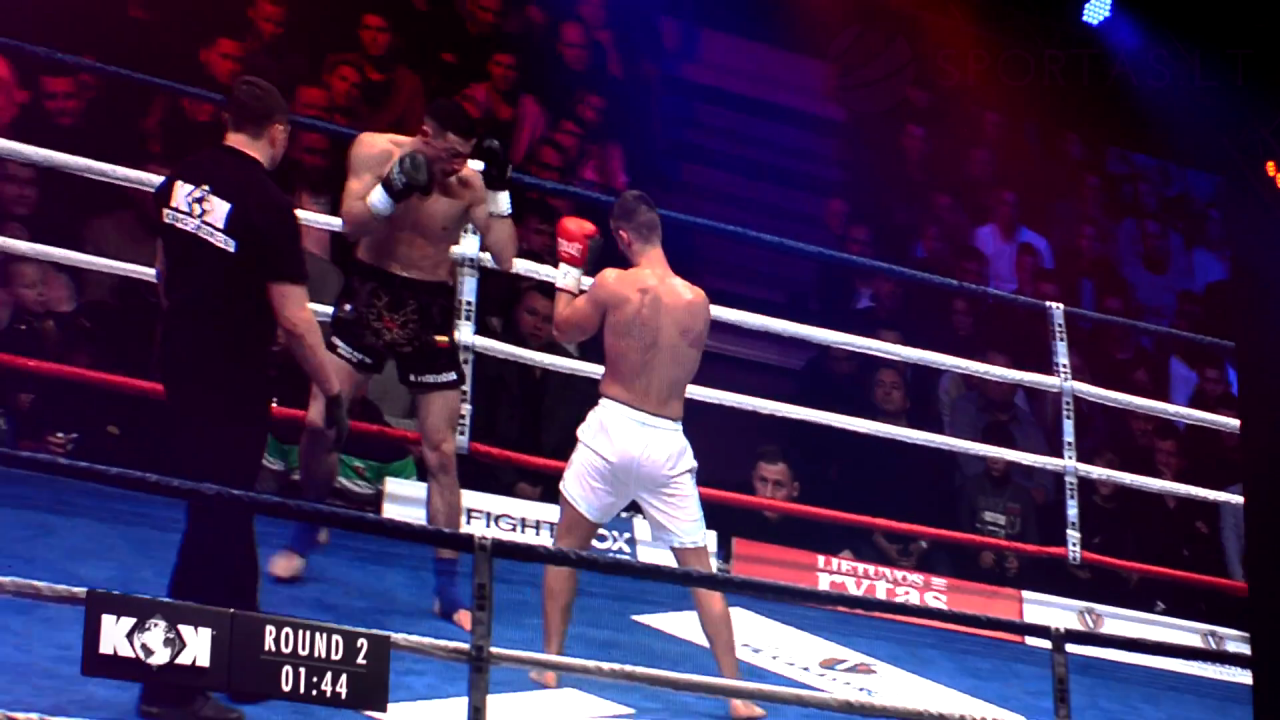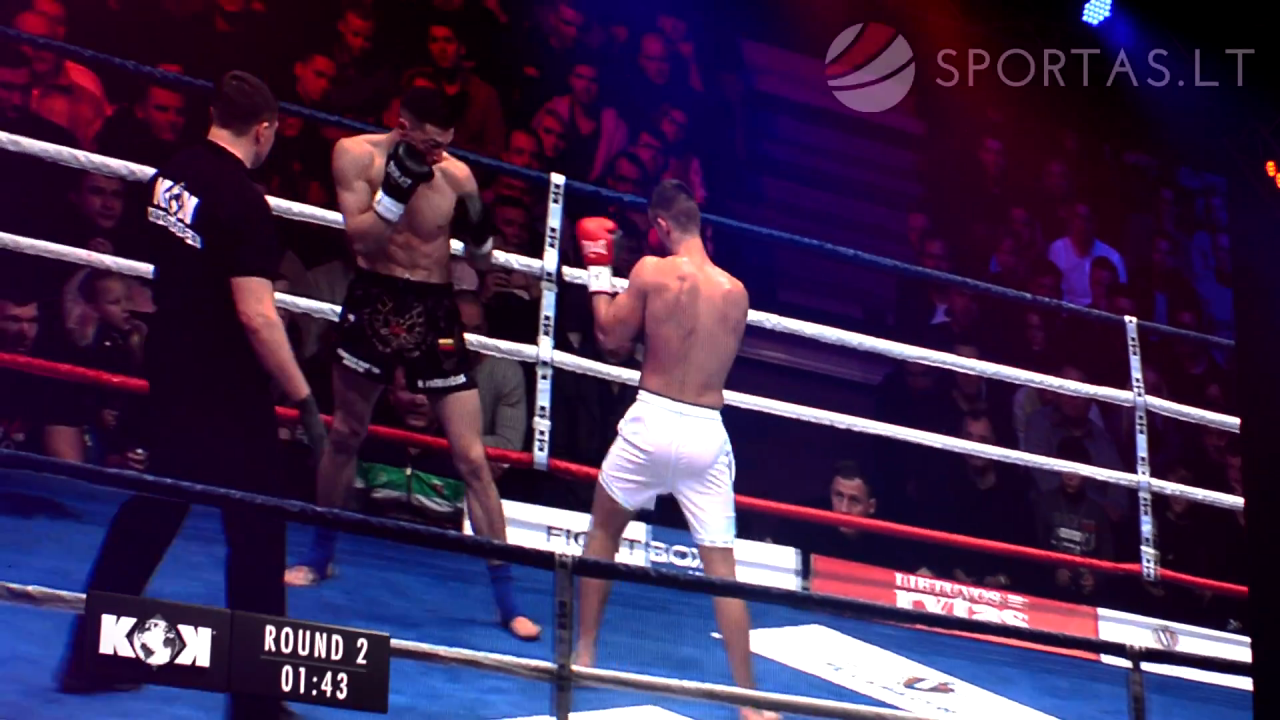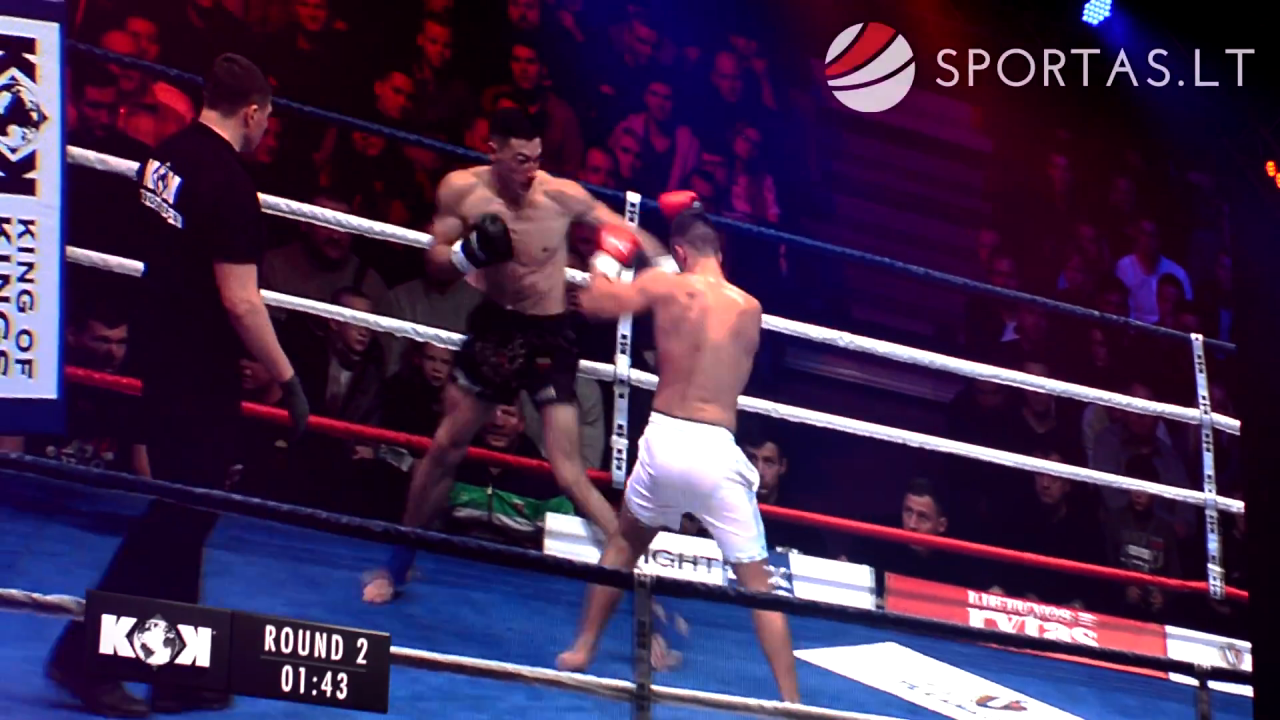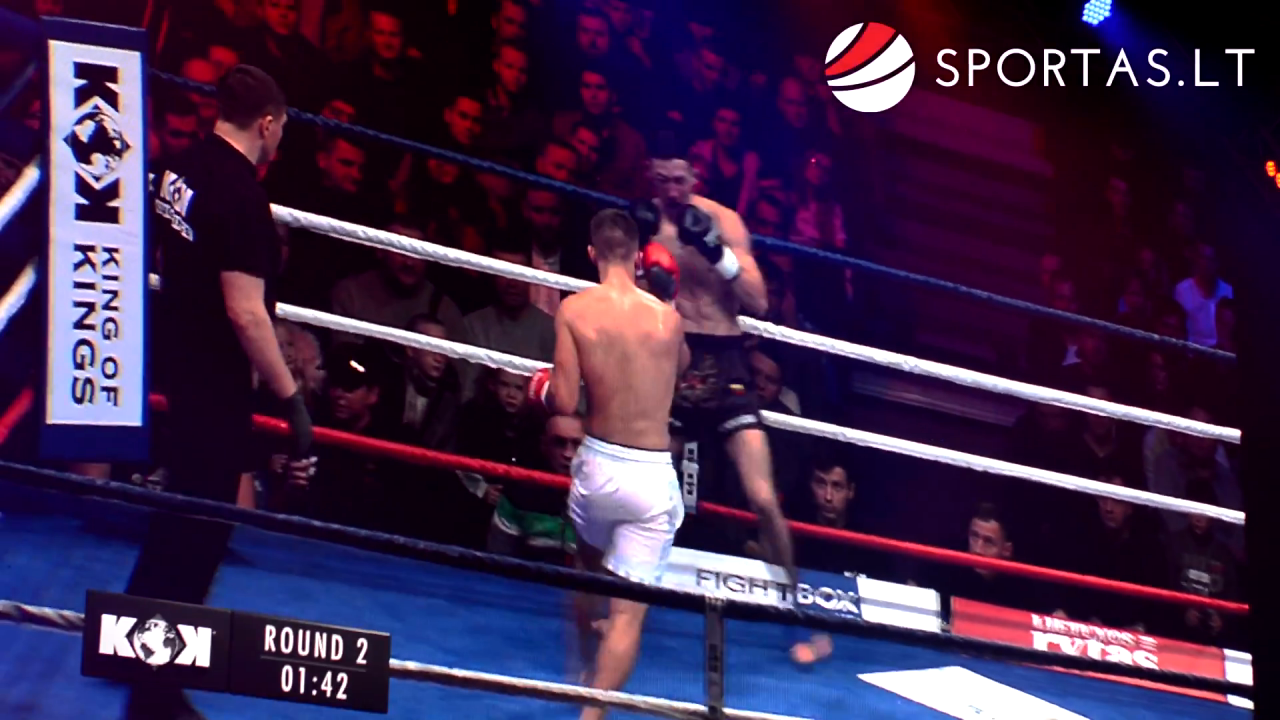
dt=0.5s
person 1, frame 1
left shoulder: (179, 178)
right shoulder: (267, 205)
left elbow: (164, 273)
right elbow: (294, 321)
right wrist: (332, 393)
left hip: (182, 367)
right hip: (232, 381)
left knee: (223, 508)
right knee: (219, 520)
person 1, frame 2
left shoulder: (169, 176)
right shoulder: (243, 202)
right elbow: (257, 314)
right wrist: (305, 399)
left hip: (170, 369)
right hip: (225, 385)
left knee: (156, 501)
right knee: (258, 529)
left ankle: (92, 650)
person 1, frame 3
left shoulder: (164, 154)
right shoulder: (228, 185)
right elbow: (241, 301)
right wrist: (288, 379)
left hip: (160, 345)
right hip: (198, 360)
left knee: (187, 500)
right knee: (184, 505)
right ankle: (82, 652)
person 1, frame 4
left shoulder: (181, 164)
right shoulder: (241, 196)
right elbow: (246, 312)
right wrist: (292, 398)
left hip: (181, 354)
right hip: (214, 370)
left knee: (189, 502)
right knee: (199, 519)
person 2, frame 1
left shoulder: (612, 284)
right shoulder: (698, 301)
left elbow: (566, 330)
left wrist: (570, 264)
left hip: (612, 430)
right hip: (666, 443)
left knee: (566, 545)
right knee: (700, 570)
left ankle: (550, 660)
person 2, frame 2
left shoulder: (651, 271)
right shoulder: (737, 292)
left elbow: (610, 336)
left wrist: (598, 268)
left hip: (652, 422)
right hip: (707, 433)
left knee: (602, 532)
right knee: (721, 569)
left ankle: (584, 652)
person 2, frame 3
left shoulder: (667, 287)
right shoulder: (748, 307)
left elbow: (597, 303)
left wrist: (609, 256)
left hip: (662, 441)
right hip: (715, 451)
left knee: (626, 541)
right knee: (758, 585)
left ankle: (584, 649)
right ankle: (791, 706)
person 2, frame 4
left shoulder: (573, 309)
right shoulder: (669, 317)
left elbow: (566, 402)
left wrist: (542, 390)
left hip: (598, 464)
right hip: (651, 475)
left knee: (588, 562)
right knee: (627, 613)
left ankle: (585, 674)
person 3, frame 1
left shoulder: (472, 182)
right shoulder: (375, 149)
left elbow: (505, 260)
right elbow: (353, 223)
left wrist: (498, 188)
right wrist: (395, 187)
left hip: (429, 308)
right hip: (368, 293)
left knee: (441, 453)
right knee: (320, 421)
left ankle: (448, 591)
right ankle: (304, 536)
person 3, frame 2
left shoulder: (458, 176)
right shoulder: (356, 155)
left elbow: (479, 266)
right elbow: (360, 238)
left wrist: (480, 238)
right wrist: (396, 188)
left hip: (434, 311)
right hip: (374, 302)
left knee: (471, 457)
right knee: (343, 435)
left ankle: (507, 599)
right ankle: (319, 555)
person 3, frame 3
left shoulder: (564, 194)
right shoulder: (461, 189)
left elbow: (619, 231)
right elbow: (438, 261)
left wrist: (664, 263)
right wrist: (470, 251)
left hip: (548, 338)
right hip: (493, 329)
left knee: (569, 477)
right knee: (442, 453)
right ankle: (397, 566)
person 3, frame 4
left shoulder: (724, 221)
right shoulder: (644, 216)
left elbow: (760, 303)
left wrist: (715, 249)
right wrist: (637, 242)
left hip: (726, 362)
left knee: (761, 499)
